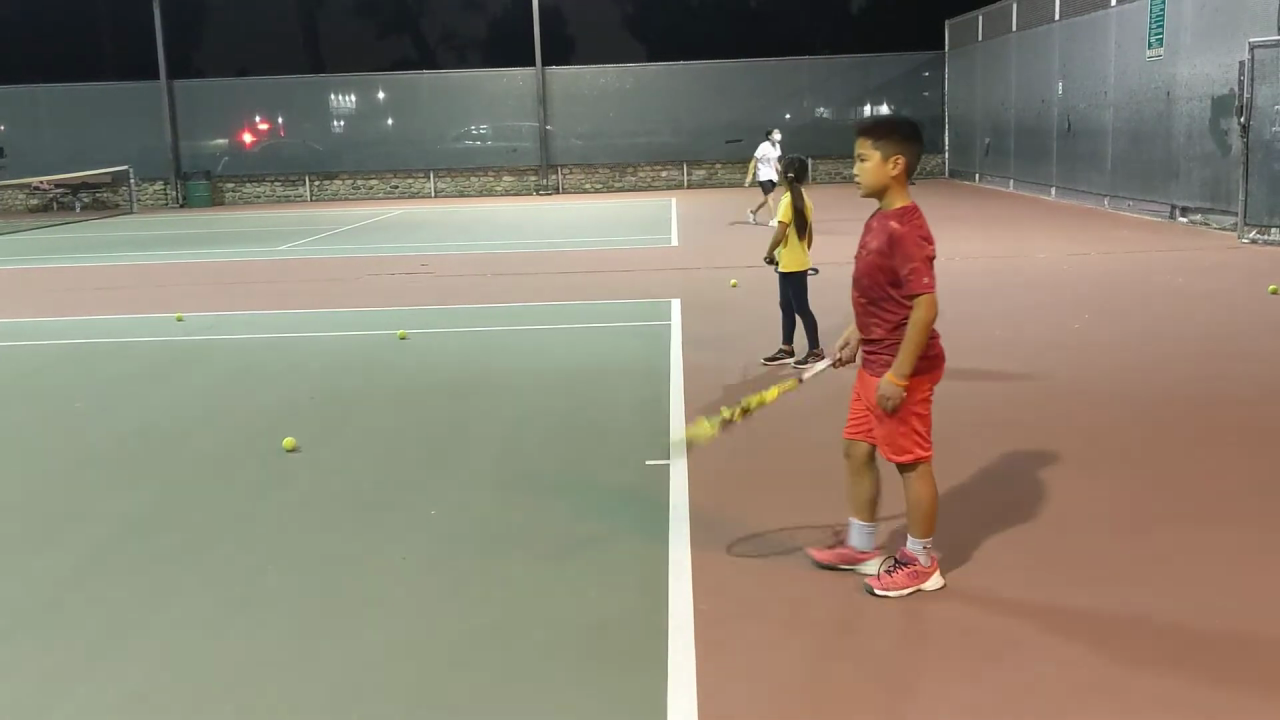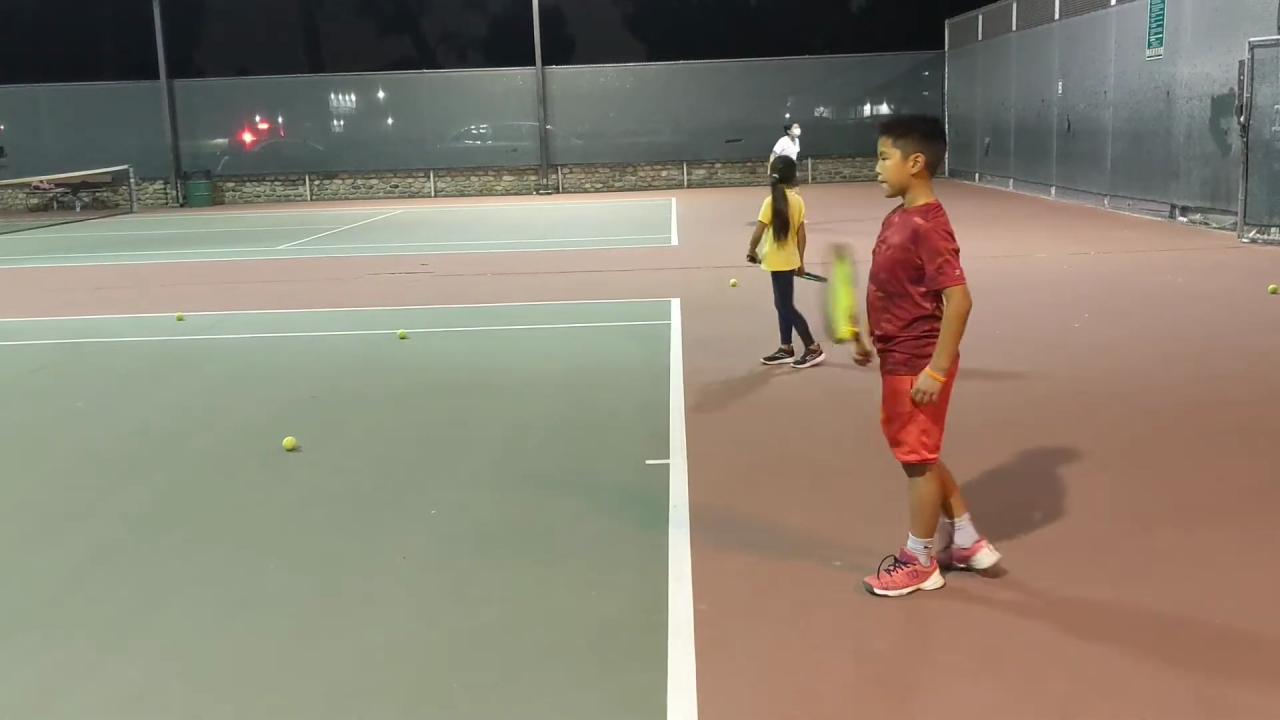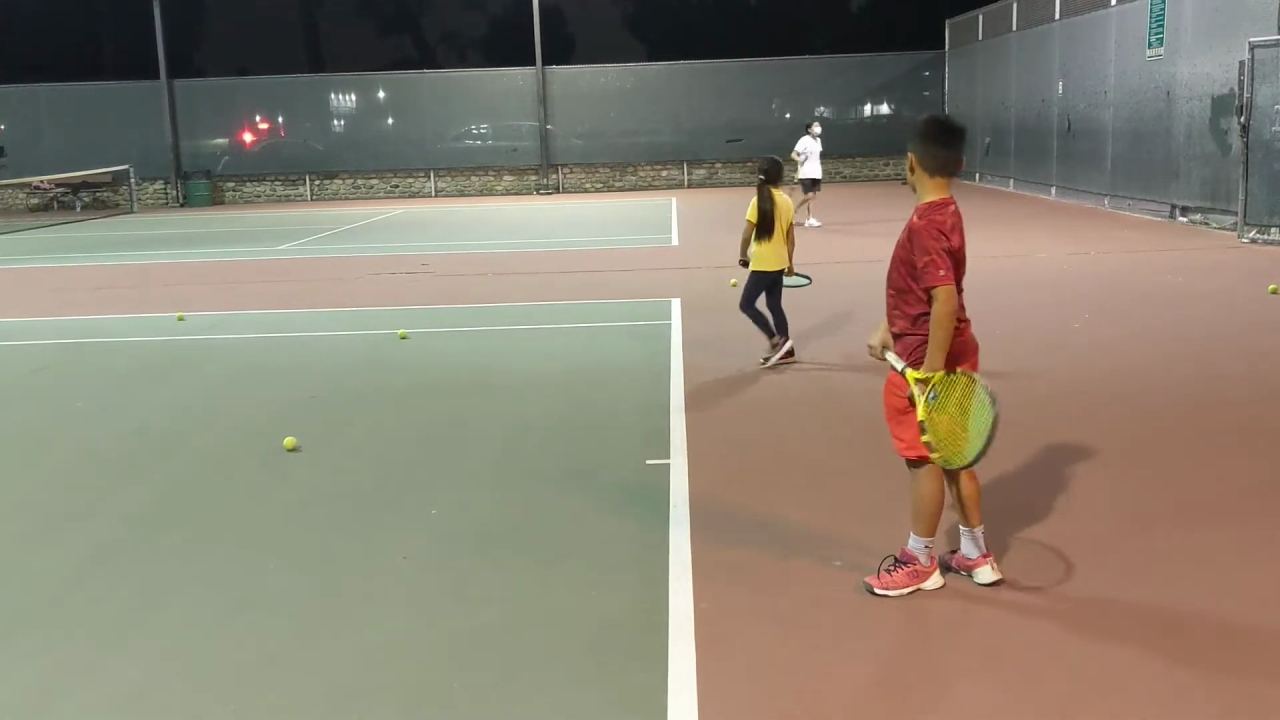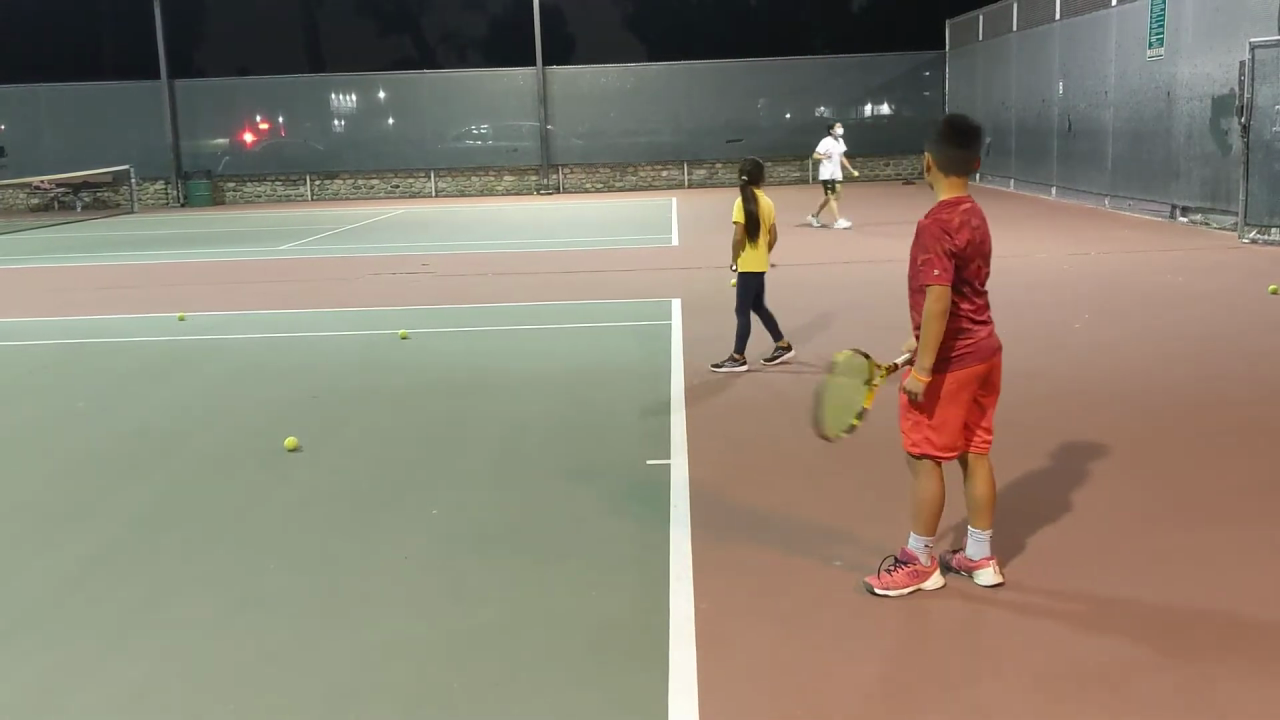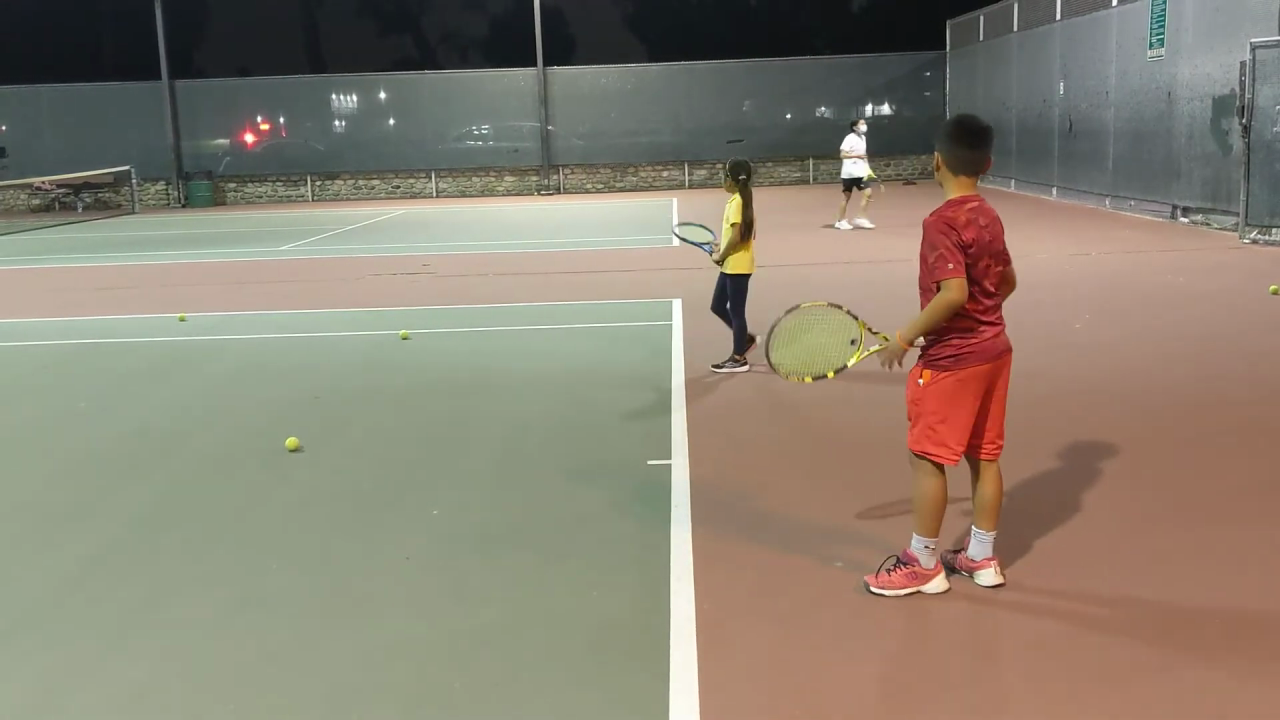
dt=0.3s
person 1, frame 1
left shoulder: (904, 231)
right shoulder: (879, 222)
left elbow: (925, 308)
left wrist: (898, 374)
right wrist: (851, 342)
left hip: (902, 369)
right hip: (877, 364)
left knee: (910, 461)
right knee: (858, 449)
left ankle: (920, 562)
right ankle: (861, 545)
person 1, frame 2
left shoulder: (925, 227)
right shoulder: (896, 219)
left elbow: (958, 300)
left wrist: (935, 370)
right wrist: (868, 336)
left hip: (917, 365)
right hip: (900, 361)
left knee: (917, 459)
right knee: (918, 456)
left ankle: (920, 560)
right ankle: (968, 542)
person 1, frame 3
left shoulder: (925, 226)
right shoulder: (946, 214)
left elbow: (944, 301)
left wrist: (930, 369)
right wrist: (886, 329)
left hip: (932, 359)
right hip: (955, 353)
left knee: (924, 458)
left ankle: (920, 562)
right ankle: (976, 555)
person 1, frame 4
left shoulder: (935, 225)
right shoulder: (975, 217)
left elbow: (938, 300)
left wrist: (921, 369)
left hip: (950, 359)
right hip: (983, 350)
left knee: (927, 457)
right knee: (975, 453)
left ankle: (921, 561)
right ankle: (980, 556)
person 1, frame 5
left shoulder: (942, 222)
right shoulder: (990, 218)
left elbow: (953, 294)
right elbow: (1007, 283)
left wrist: (907, 337)
left hip: (952, 359)
right hip: (993, 350)
left knee: (928, 458)
right knee: (985, 456)
left ankle: (924, 564)
right ankle: (982, 557)
person 2, frame 1
left shoulder: (788, 201)
right shoulder: (803, 200)
left elbow: (779, 234)
right elbow: (809, 234)
left wrist: (769, 253)
left hip: (793, 265)
right hip: (789, 264)
left knee: (801, 308)
right knee: (786, 306)
left ankle: (816, 353)
right ankle: (786, 350)
person 2, frame 2
left shoulder: (772, 201)
right shoulder: (797, 200)
left elbow: (758, 232)
right elbow: (801, 235)
left wrist: (752, 252)
right wrist: (800, 261)
left hip: (779, 263)
right hip: (789, 262)
left knee: (786, 307)
right knee: (783, 306)
left ankle: (813, 348)
right ankle: (786, 348)
person 2, frame 3
left shoulder: (759, 201)
right shoulder: (787, 201)
left elbow: (747, 234)
right elbow: (790, 236)
left wrist: (743, 255)
right wrist: (789, 262)
left hip: (763, 263)
right hip: (778, 263)
left knee: (746, 304)
right knee: (774, 305)
left ankle: (777, 340)
right ankle: (785, 349)
person 2, frame 4
left shoulder: (742, 202)
right shoulder: (767, 202)
left elbow: (738, 236)
right elbow: (773, 236)
left wrist: (734, 260)
left hip: (748, 265)
right hip: (759, 263)
left knee: (742, 311)
right knee: (758, 307)
left ankle: (738, 357)
right ankle: (783, 346)
person 2, frame 5
left shoulder: (736, 203)
right shoulder: (744, 201)
left elbow: (736, 237)
left wrist: (721, 255)
right wrist: (723, 250)
left hip: (737, 267)
right hip: (730, 266)
left knee: (736, 312)
right knee: (717, 307)
left ankle: (739, 358)
right ankle: (746, 339)
